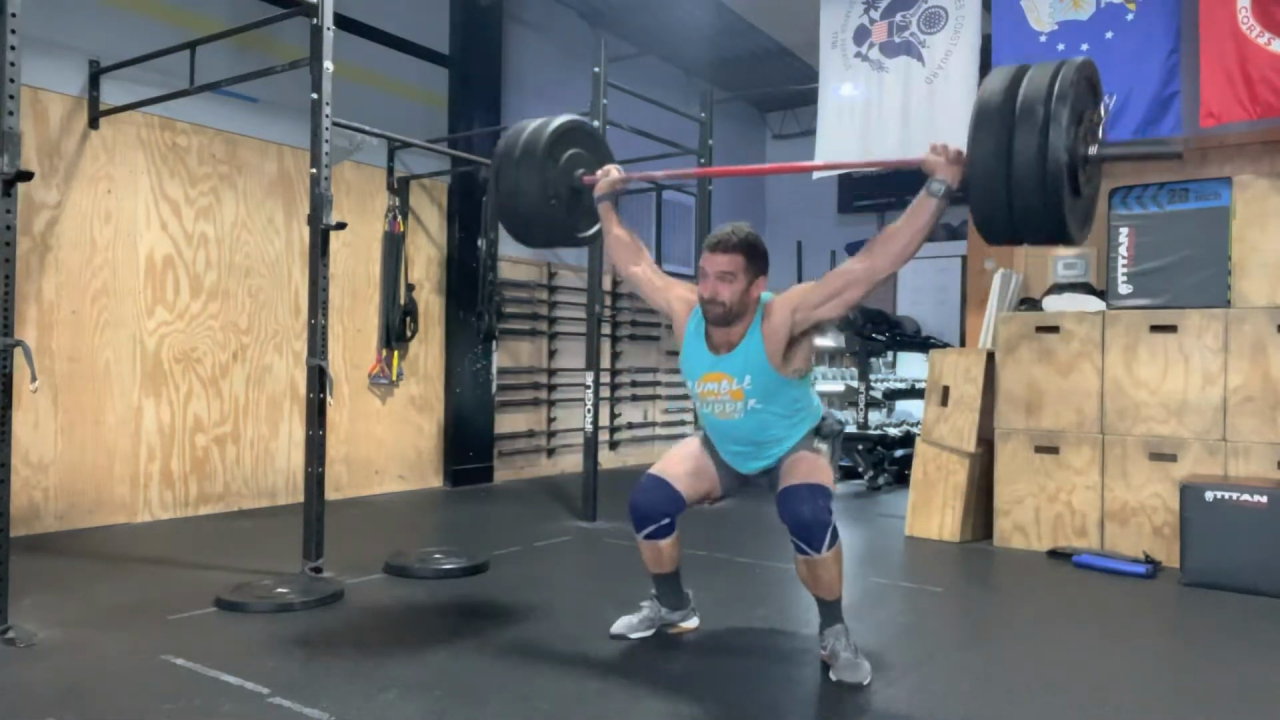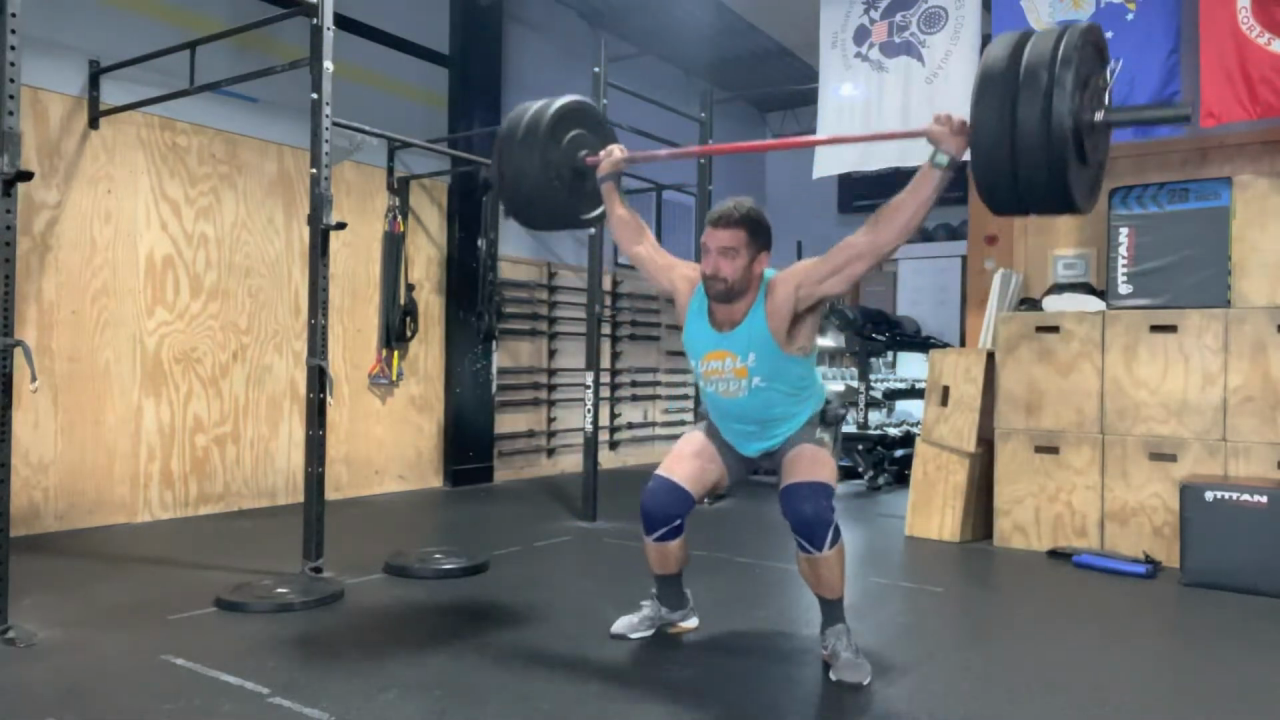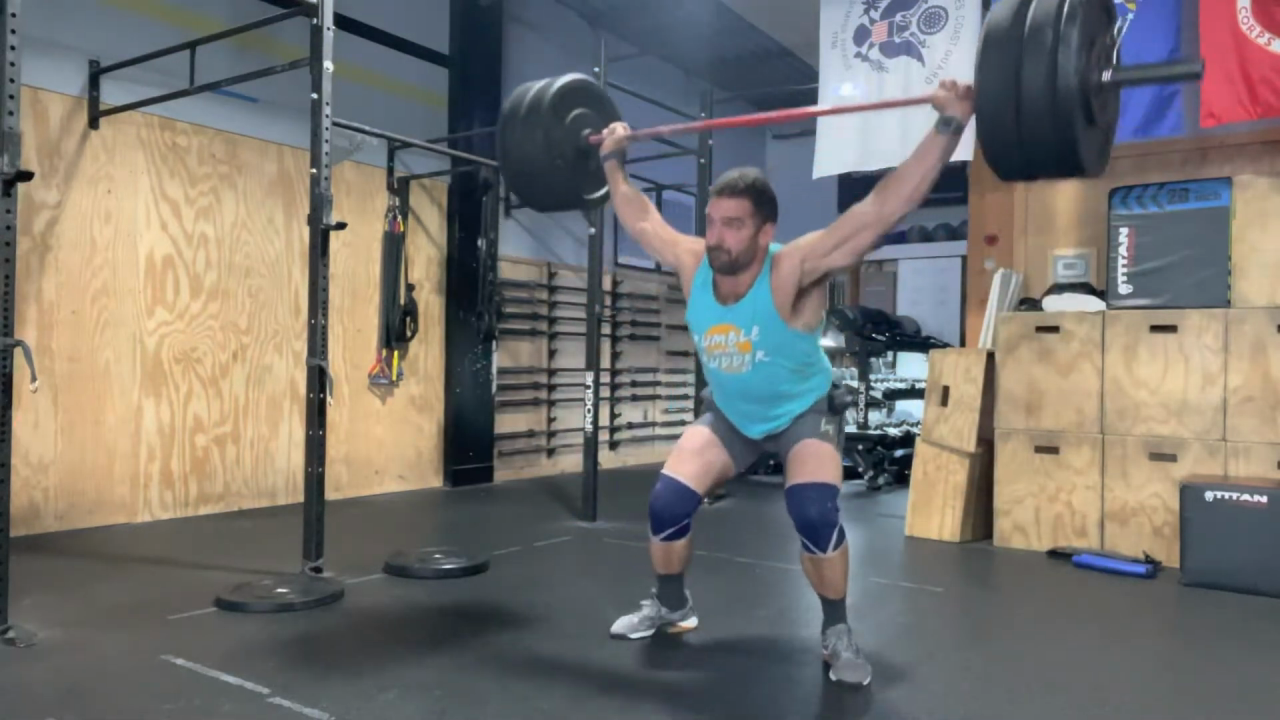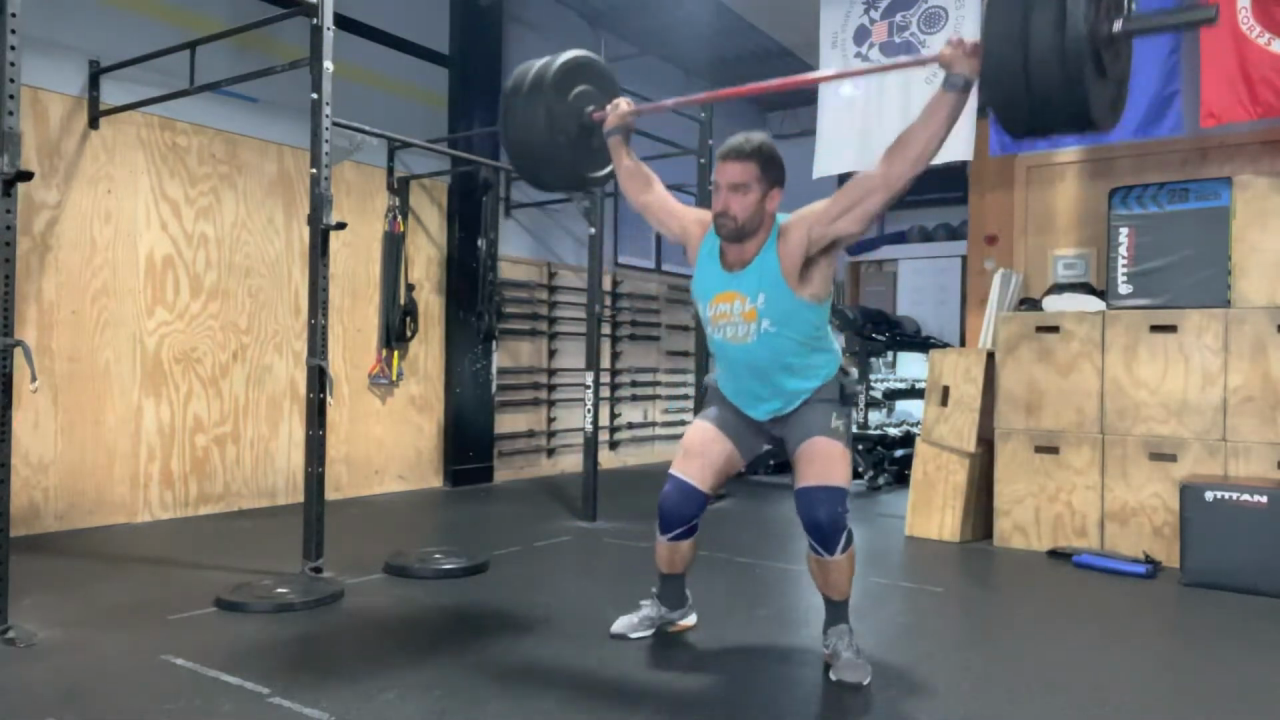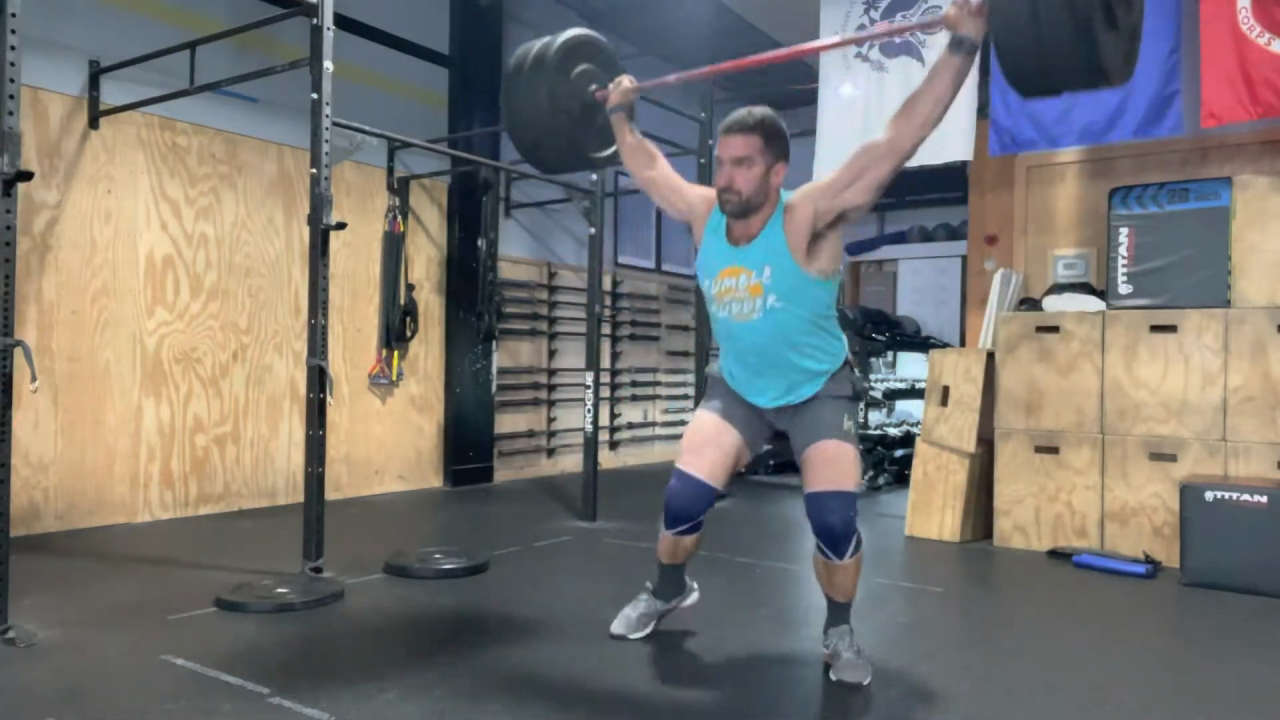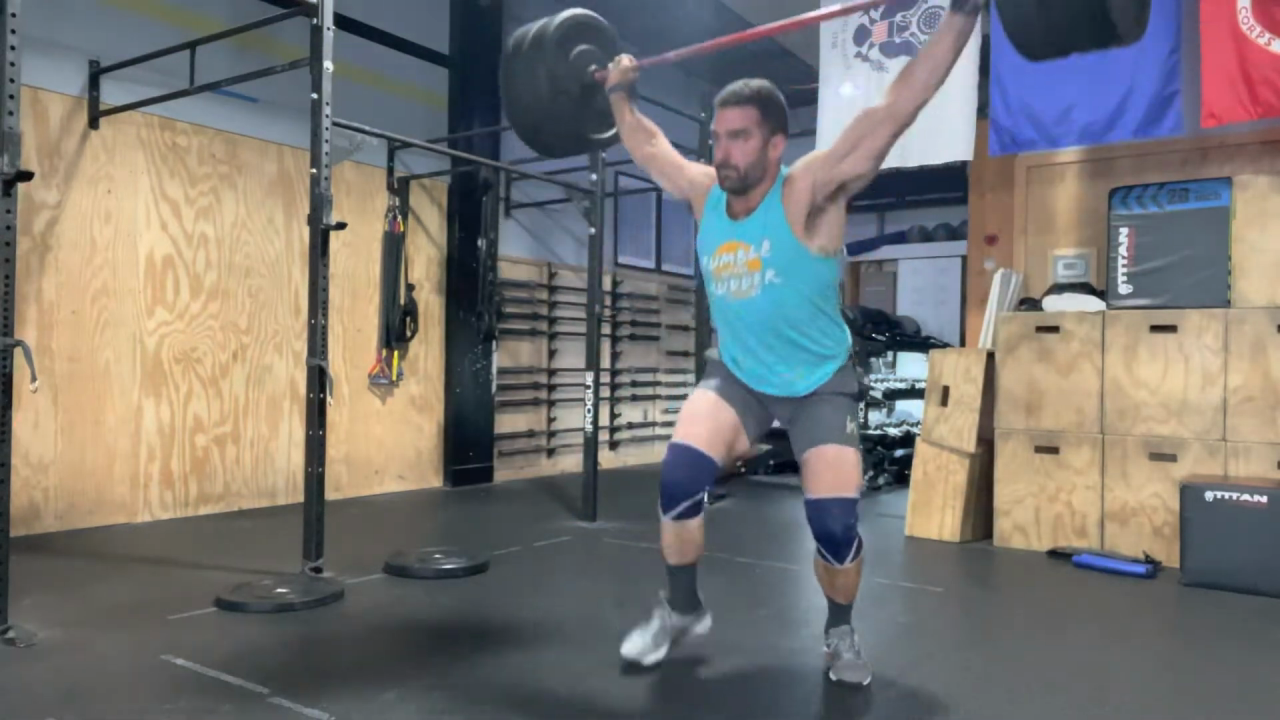
dt=0.1s
person 1, frame 1
left shoulder: (783, 322)
right shoulder: (685, 313)
left elbow: (871, 265)
right elbow: (634, 263)
left wrist: (939, 186)
right wrist: (605, 201)
left hip: (793, 445)
right hip: (721, 447)
left knee: (806, 514)
right knee: (649, 501)
left ankle: (833, 632)
right ankle: (670, 604)
person 1, frame 2
left shoulder: (787, 298)
right shoulder: (688, 291)
left elbow: (877, 239)
right elbow: (637, 242)
left wrist: (944, 159)
right wrist: (609, 184)
left hip: (796, 426)
right hip: (724, 430)
left knee: (808, 512)
right knee: (660, 503)
left ankle: (835, 634)
right ankle: (670, 605)
person 1, frame 3
left shoulder: (792, 273)
right shoulder: (692, 265)
left elbow: (883, 209)
right elbow: (641, 218)
left wrist: (950, 124)
right wrist: (612, 161)
left hip: (802, 412)
right hip: (728, 415)
left knee: (813, 511)
right knee: (667, 503)
left ankle: (836, 632)
right ankle: (670, 604)
person 1, frame 4
left shoulder: (802, 242)
right shoulder: (700, 237)
left elbow: (892, 175)
right elbow: (644, 191)
left wrist: (958, 82)
right wrist: (617, 135)
left hip: (809, 396)
right hip: (732, 399)
left knee: (823, 513)
right knee: (677, 504)
left ankle: (837, 633)
right ankle: (671, 603)
person 1, frame 5
left shoulder: (808, 218)
right shoulder: (704, 214)
left elbow: (898, 142)
right elbow: (647, 168)
right wrist: (619, 113)
left hip: (816, 390)
right hip: (736, 389)
left knee: (833, 517)
right knee: (683, 498)
left ankle: (838, 632)
right ankle: (668, 589)
person 1, frame 6
left shoulder: (809, 191)
right shoulder: (705, 190)
left elbow: (896, 112)
right elbow: (646, 145)
right wrist: (621, 91)
left hip: (819, 382)
right hip: (736, 376)
left knee: (833, 519)
right knee: (682, 476)
left ankle: (840, 633)
right ankle: (680, 609)
